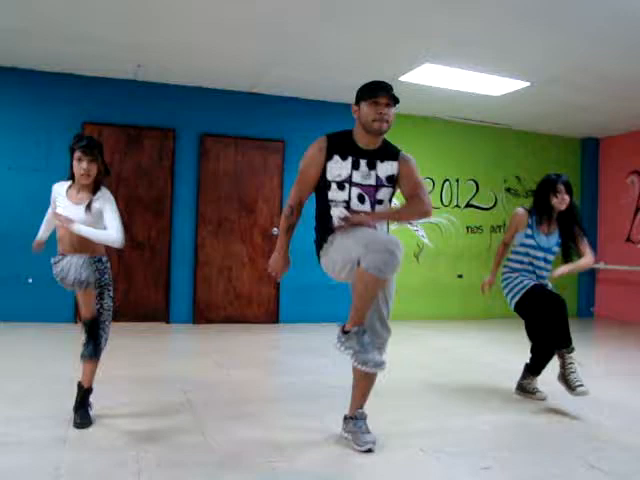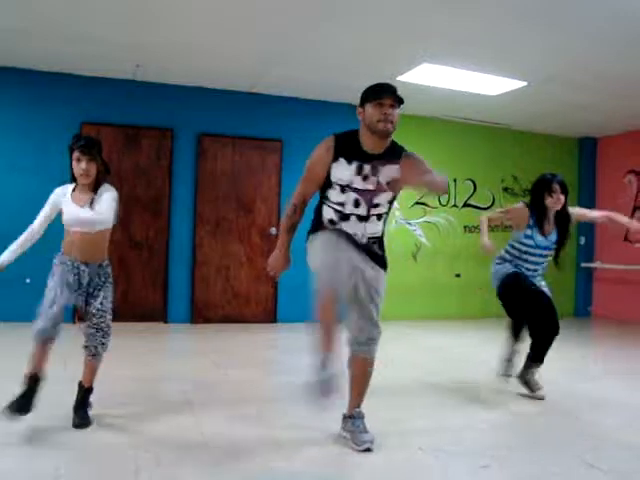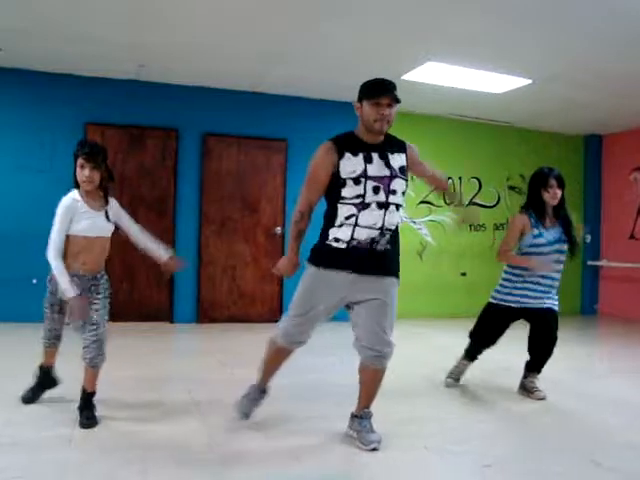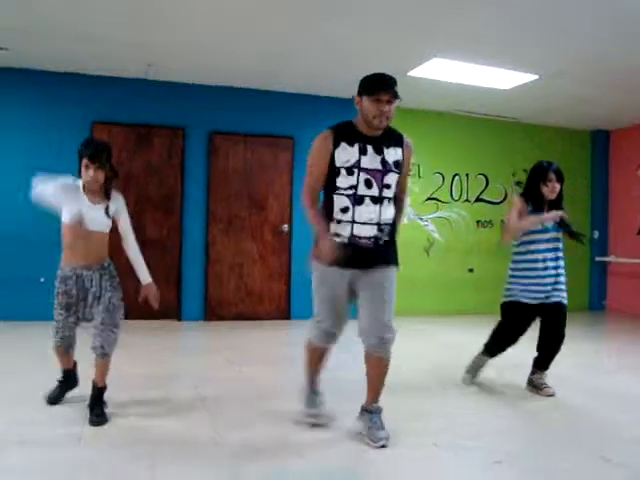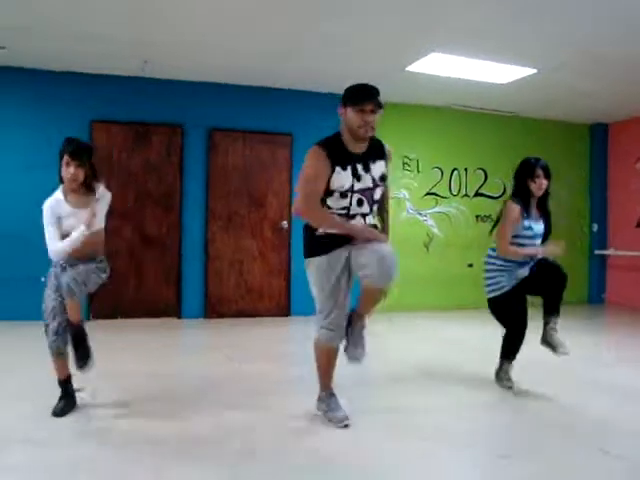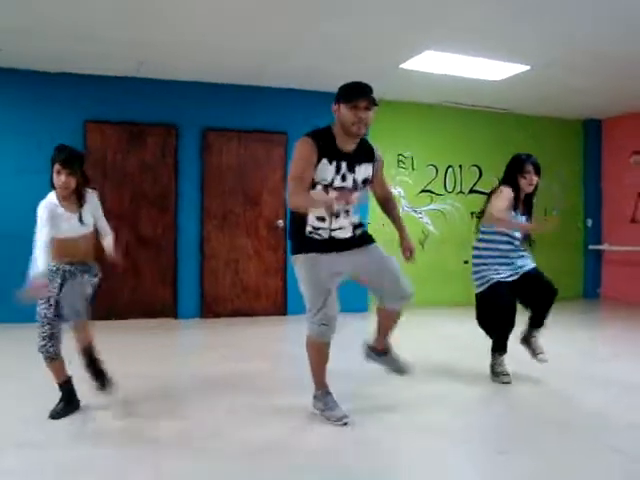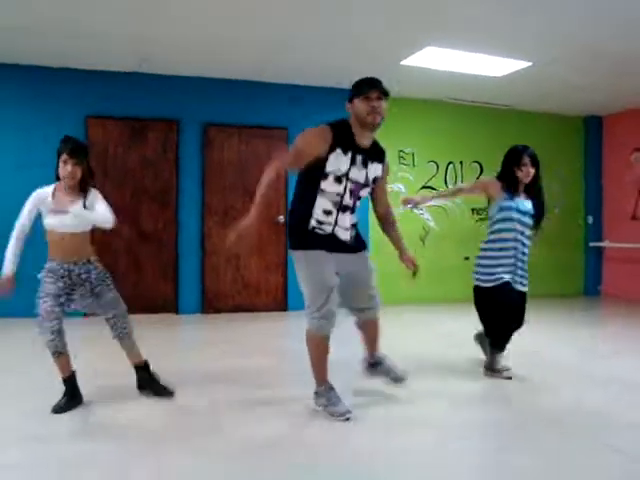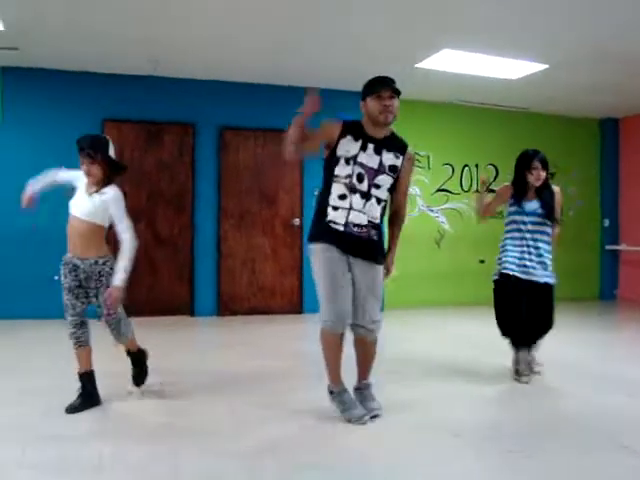
dt=0.2s
person 1, frame 1
left shoulder: (400, 161)
right shoulder: (325, 148)
left elbow: (424, 207)
right elbow: (296, 200)
left wrist: (370, 216)
right wrist: (281, 249)
left hip: (378, 263)
right hip: (336, 248)
left knee: (376, 339)
right knee: (384, 248)
left ankle: (355, 418)
right ankle: (351, 331)
person 1, frame 2
left shoulder: (405, 160)
right shoulder: (331, 149)
left elbow: (440, 183)
right elbow: (299, 200)
left wrist: (401, 178)
right wrist: (282, 247)
left hip: (370, 258)
right hip: (328, 244)
left knee: (366, 339)
right knee: (340, 269)
left ankle: (353, 417)
right ankle: (326, 360)
person 1, frame 3
left shoulder: (405, 152)
right shoulder: (333, 150)
left elbow: (434, 178)
right elbow: (306, 203)
right wrist: (291, 252)
left hip: (381, 270)
right hip: (331, 263)
left knee: (378, 347)
right knee: (293, 330)
left ankle: (361, 418)
right ankle: (259, 387)
person 1, frame 4
left shoulder: (402, 145)
right shoulder: (330, 140)
right elbow: (310, 193)
right wrist: (324, 234)
left hip: (378, 258)
right hip: (335, 254)
left knee: (380, 336)
right knee: (325, 328)
left ankle: (370, 412)
right ankle: (311, 390)
person 1, frame 5
left shoulder: (382, 151)
right shoulder: (320, 155)
right elbow: (305, 206)
left wrist: (384, 229)
right wrist: (354, 228)
left hip: (364, 236)
right hip: (324, 247)
left knee: (384, 264)
right knee: (330, 323)
left ankle: (355, 322)
right ankle: (326, 396)
person 1, frame 6
left shoulder: (370, 154)
right shoulder: (311, 146)
left elbow: (384, 195)
right elbow: (294, 198)
left wrist: (403, 234)
right wrist: (327, 202)
left hip: (357, 242)
right hip: (314, 248)
left knee: (398, 292)
right knee: (322, 320)
left ankle: (380, 348)
right ankle: (322, 394)
person 1, frame 7
left shoulder: (379, 159)
right shoulder: (326, 136)
left elbow: (382, 209)
right elbow: (278, 168)
left wrist: (402, 250)
right wrist: (254, 215)
left hip: (349, 242)
right hip: (310, 241)
left knee: (367, 303)
right knee: (322, 314)
left ankle: (374, 360)
right ankle: (322, 390)
person 1, frame 8
left shoulder: (402, 154)
right shoulder: (340, 132)
left elbow: (398, 207)
right elbow: (292, 152)
left wrist: (390, 251)
right wrist: (303, 115)
left hip: (368, 247)
right hip: (329, 239)
left knee: (367, 321)
right knee: (335, 315)
left ankle: (364, 387)
right ankle: (337, 389)
person 2, frame 1
left shoulder: (104, 198)
right shoulder: (59, 189)
left elbow: (117, 239)
left wrist: (74, 226)
right wrist: (41, 236)
left hip: (98, 265)
right hip: (65, 262)
left knee: (100, 330)
right knee: (84, 268)
left ankle: (82, 401)
right ankle: (90, 333)
person 2, frame 2
left shoulder: (108, 193)
right shoulder: (62, 194)
left elbow: (102, 219)
right elbow: (35, 230)
left wrist: (70, 211)
left hip: (99, 272)
right hip: (67, 267)
left knee: (98, 336)
right knee: (48, 323)
left ankle: (82, 401)
right ankle: (31, 389)
person 2, frame 3
left shoulder: (111, 203)
right shoulder: (69, 203)
left elbow: (135, 232)
right elbow: (53, 252)
left wrist: (165, 255)
right wrist: (70, 292)
left hip: (96, 282)
right hip: (65, 280)
left knee: (94, 344)
right knee: (52, 333)
left ankle: (87, 402)
right ankle: (45, 376)
person 2, frame 4
left shoulder: (116, 201)
right shoulder: (69, 187)
left elbow: (130, 243)
right elbow: (38, 187)
left wrist: (147, 281)
right wrist: (69, 212)
left hip: (103, 273)
right hip: (70, 275)
left knee: (105, 338)
right knee: (62, 337)
left ankle: (97, 398)
right ankle: (68, 377)
person 2, frame 5
left shoulder: (102, 194)
right shoulder: (52, 204)
right elbow: (54, 250)
right wrist: (81, 230)
left hip: (93, 265)
right hip: (63, 266)
left knee: (69, 281)
right knee: (53, 330)
left ankle: (79, 335)
right ankle: (67, 393)
person 2, frame 6
left shoulder: (90, 198)
right shoulder: (47, 206)
left elbow: (102, 226)
right elbow: (42, 242)
left wrist: (109, 244)
right wrist: (39, 276)
left hip: (85, 269)
right hip: (54, 272)
right knee: (45, 336)
left ankle: (90, 357)
right ankle: (68, 396)
person 2, frame 7
left shoulder: (91, 196)
right shoulder: (41, 195)
left elbow: (109, 221)
left wrist: (70, 210)
left hip: (88, 269)
right hip: (55, 271)
left knee: (120, 322)
right knee: (51, 331)
left ankle: (144, 377)
right ankle: (71, 391)
person 2, frame 8
left shoulder: (112, 194)
right shoulder: (81, 181)
left elbow: (128, 240)
right elbow: (60, 174)
left wrist: (119, 282)
right wrist: (33, 187)
left hip: (99, 265)
right hip: (72, 264)
left knee: (115, 321)
right knee: (76, 325)
left ankle: (137, 355)
right ankle: (88, 391)
person 3, frame 1
left shoulder: (568, 225)
right shoulder: (523, 216)
left elbow: (588, 259)
right elbow: (504, 244)
left wrist: (565, 269)
right wrist: (492, 275)
left hip: (539, 286)
right hip: (516, 283)
left knee: (545, 336)
right knee: (555, 304)
left ankle: (527, 382)
right ankle: (567, 362)
person 3, frame 2
left shoulder: (566, 215)
right shoulder: (524, 213)
left elbow: (601, 215)
right elbow: (487, 218)
right wrist: (485, 238)
left hip: (535, 281)
right hip: (509, 272)
left knee: (549, 327)
right knee: (526, 294)
left ankle: (529, 372)
right ankle: (513, 345)
person 3, frame 3
left shoulder: (561, 218)
right shoulder: (523, 219)
right elbow: (503, 254)
right wrist: (534, 263)
left hip: (545, 295)
right hip: (514, 289)
left knee: (546, 340)
right knee: (486, 333)
left ankle: (529, 380)
right ankle: (465, 362)
person 3, frame 4
left shoulder: (555, 210)
right shoulder: (521, 203)
right elbow: (511, 227)
right wrist: (544, 218)
left hip: (552, 285)
right hip: (522, 283)
left knee: (554, 335)
right knee: (509, 330)
left ankle: (537, 377)
right ankle: (483, 358)
person 3, frame 5
left shoulder: (539, 207)
right shoulder: (514, 208)
right elbow: (502, 249)
left wrist: (542, 253)
right wrist: (540, 251)
left hip: (529, 267)
right hip: (503, 274)
left knee: (556, 276)
right knee: (516, 323)
left ankle: (549, 329)
right ankle: (504, 367)
person 3, frame 6
left shoulder: (526, 202)
right shoulder: (505, 192)
right elbow: (491, 215)
right wrist: (523, 225)
left hip: (515, 262)
right hip: (490, 267)
left knee: (545, 295)
right knee: (502, 318)
left ankle: (531, 334)
right ankle: (497, 361)
person 3, frame 7
left shoulder: (534, 196)
right shoulder: (496, 187)
right elbow: (456, 191)
right wrist: (422, 198)
left hip: (517, 268)
right hip: (493, 266)
left knee: (514, 319)
right knee: (498, 312)
left ankle: (487, 337)
right ankle: (493, 358)
person 3, frame 8
left shoulder: (553, 193)
right shoulder: (509, 191)
right elbow: (483, 213)
right wrist: (482, 192)
left hip: (540, 265)
right hip: (512, 263)
left knee: (543, 321)
right knee: (511, 314)
left ankle: (526, 352)
right ankle: (521, 353)
